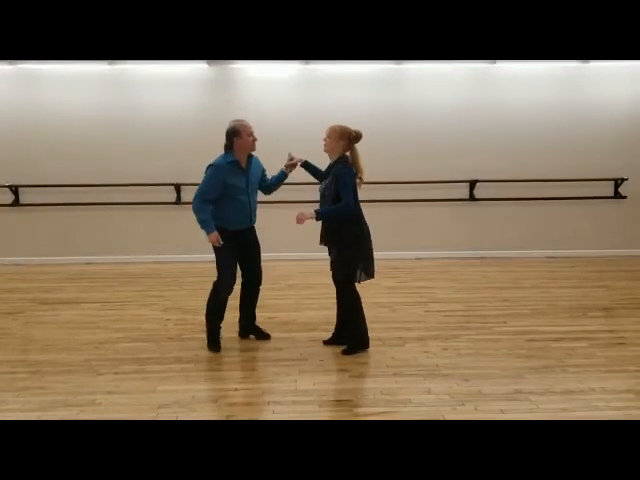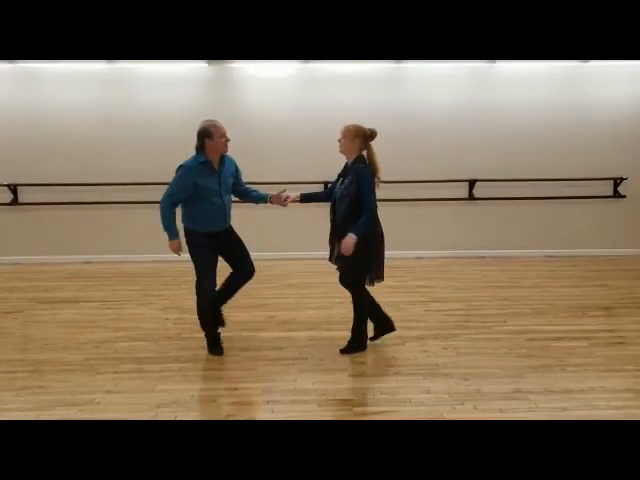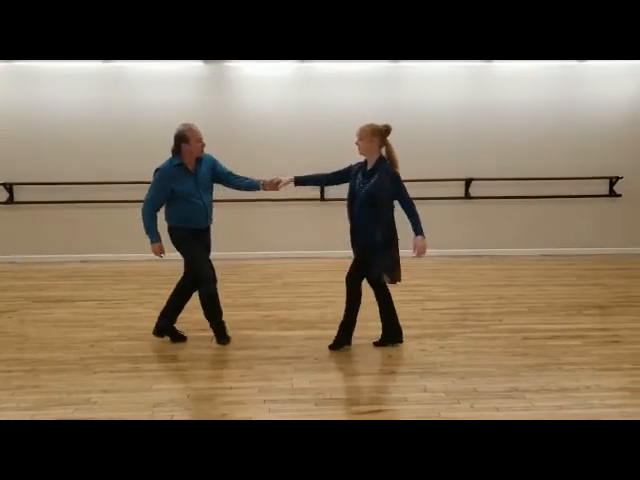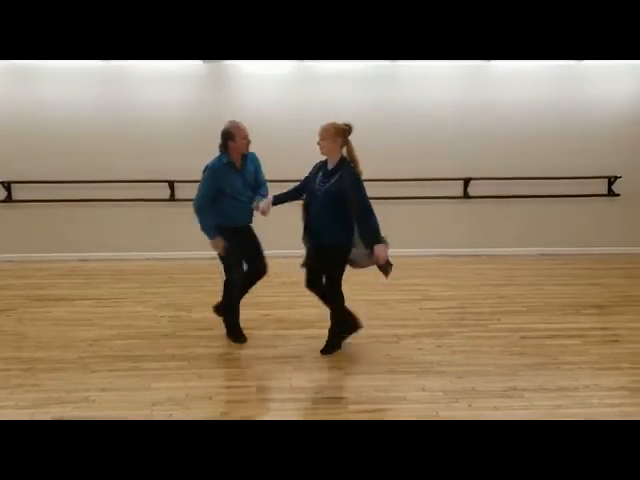
dt=0.5s
person 1, frame 1
left shoulder: (344, 170)
right shoulder: (336, 167)
left elbow: (348, 206)
left wrist: (314, 214)
right wrist: (303, 164)
left hip: (350, 236)
right hip: (341, 236)
left knee: (346, 284)
right knee: (340, 281)
left ankle: (359, 338)
right ankle: (343, 333)
person 1, frame 2
left shoulder: (363, 171)
right shoulder: (347, 170)
left elbow: (370, 209)
right elbow: (329, 194)
left wrist: (354, 234)
right wrist: (299, 197)
left hip: (363, 240)
right hip: (350, 238)
left knee: (355, 285)
right knee: (349, 282)
left ankle: (358, 340)
right ankle: (382, 321)
person 1, frame 3
left shoulder: (388, 173)
right shoulder: (357, 170)
left elbow: (407, 204)
right elbow: (328, 178)
left wrist: (419, 234)
right wrist: (294, 180)
left hip: (378, 240)
right hip: (363, 238)
left knee: (353, 279)
right knee: (376, 282)
left ankle: (345, 335)
right ankle: (392, 333)
person 1, frame 4
left shoulder: (349, 174)
right shoulder: (318, 169)
left elbow: (365, 209)
right elbow: (297, 191)
left wrist: (378, 242)
right wrist: (272, 199)
left hip: (338, 240)
right hip: (316, 238)
left knee: (332, 286)
right knee: (312, 281)
left ankle: (335, 337)
right ankle: (348, 321)
person 2, frame 1
left shoulder: (255, 163)
right shoulder: (219, 168)
left elbow: (266, 187)
right elbow: (199, 202)
left wrist: (285, 172)
right wrist: (209, 230)
left hip: (247, 232)
right hip: (224, 234)
left knee: (254, 279)
right knee: (225, 282)
left ankle: (247, 325)
right ankle: (213, 332)
person 2, frame 2
left shoulder: (229, 163)
right shoulder: (189, 169)
left elbow: (242, 191)
right elbow: (168, 203)
left wrist: (269, 198)
right wrist: (173, 236)
left hip: (224, 231)
right hip: (199, 236)
left knee: (245, 270)
right knee: (206, 284)
left ankle: (209, 307)
right ankle: (212, 335)
person 2, frame 3
left shoulder: (208, 162)
right shoulder: (166, 172)
left elbow: (231, 179)
right elbow: (149, 207)
left wrist: (260, 185)
right wrist: (154, 239)
left hip: (203, 231)
right hip: (182, 233)
left knee: (192, 278)
right knee: (207, 276)
left ankle: (164, 324)
right ankle: (218, 325)
person 2, frame 4
left shoulder: (252, 160)
right shoulder: (214, 169)
left elbow: (262, 187)
right elbow: (200, 205)
left wrist: (259, 201)
right wrist: (213, 236)
left hip: (244, 227)
right hip: (223, 230)
left knee: (259, 269)
right knee: (235, 276)
left ankle: (225, 306)
right ankle: (232, 325)
